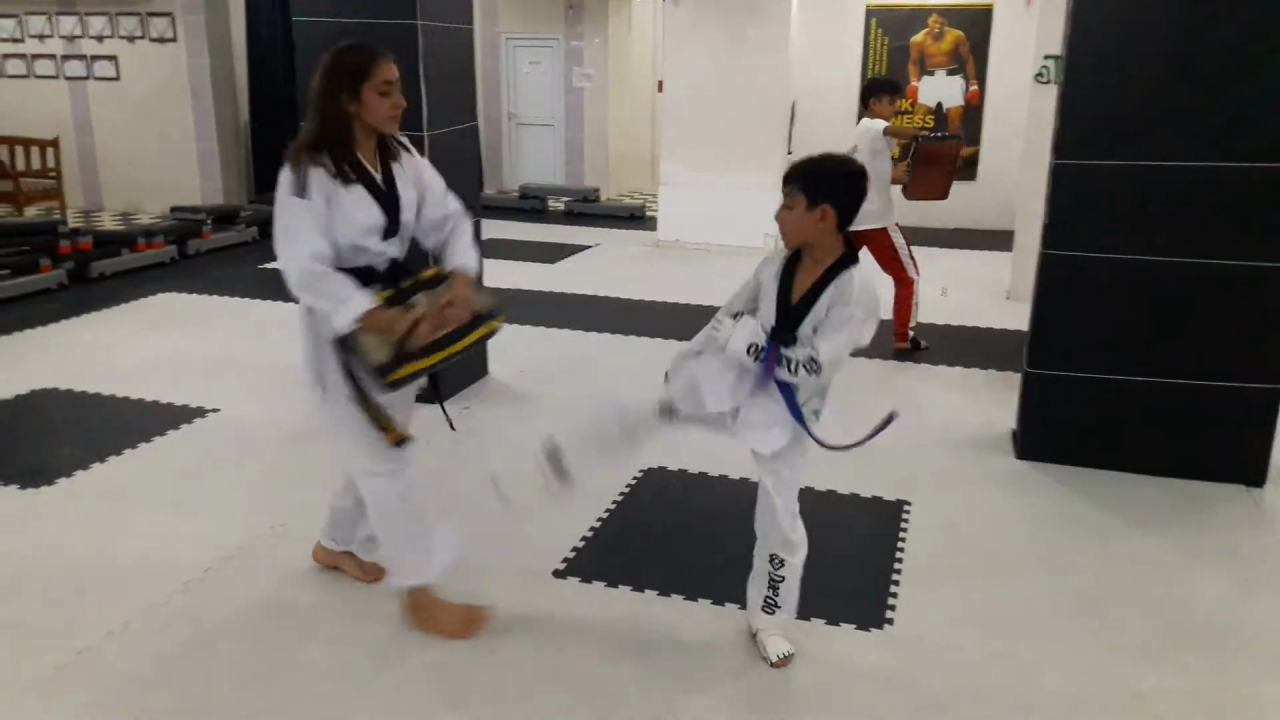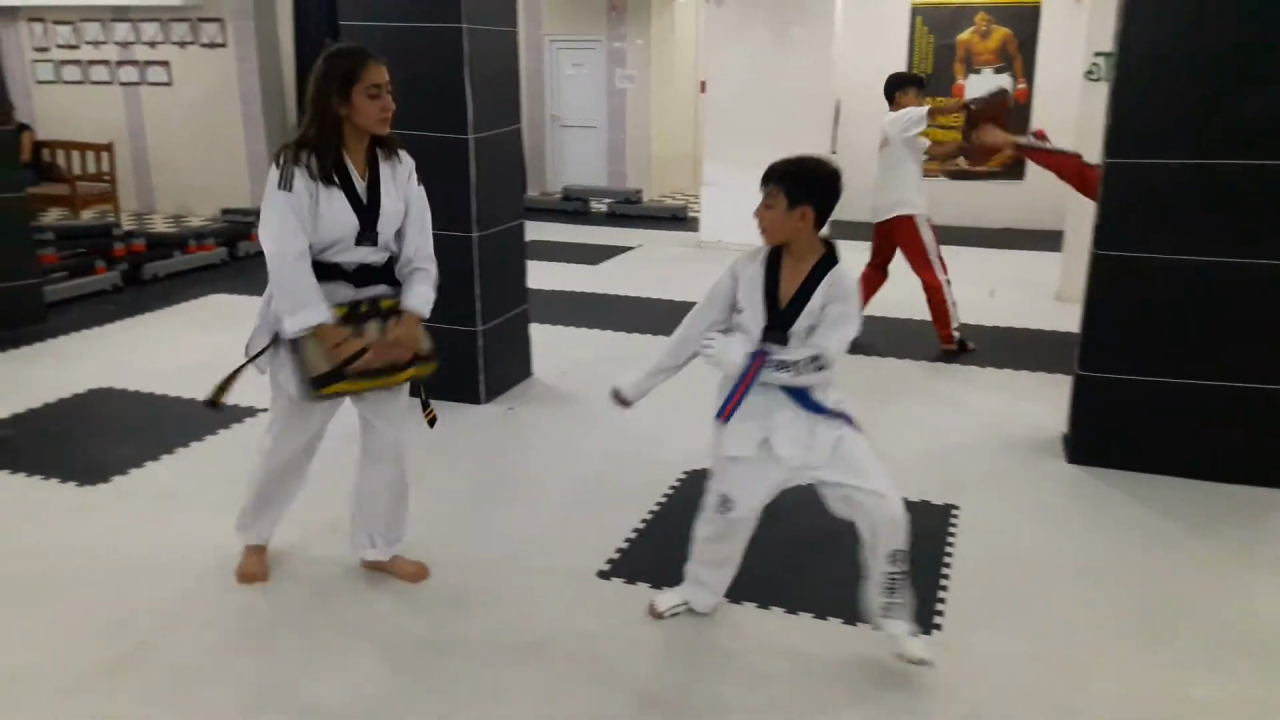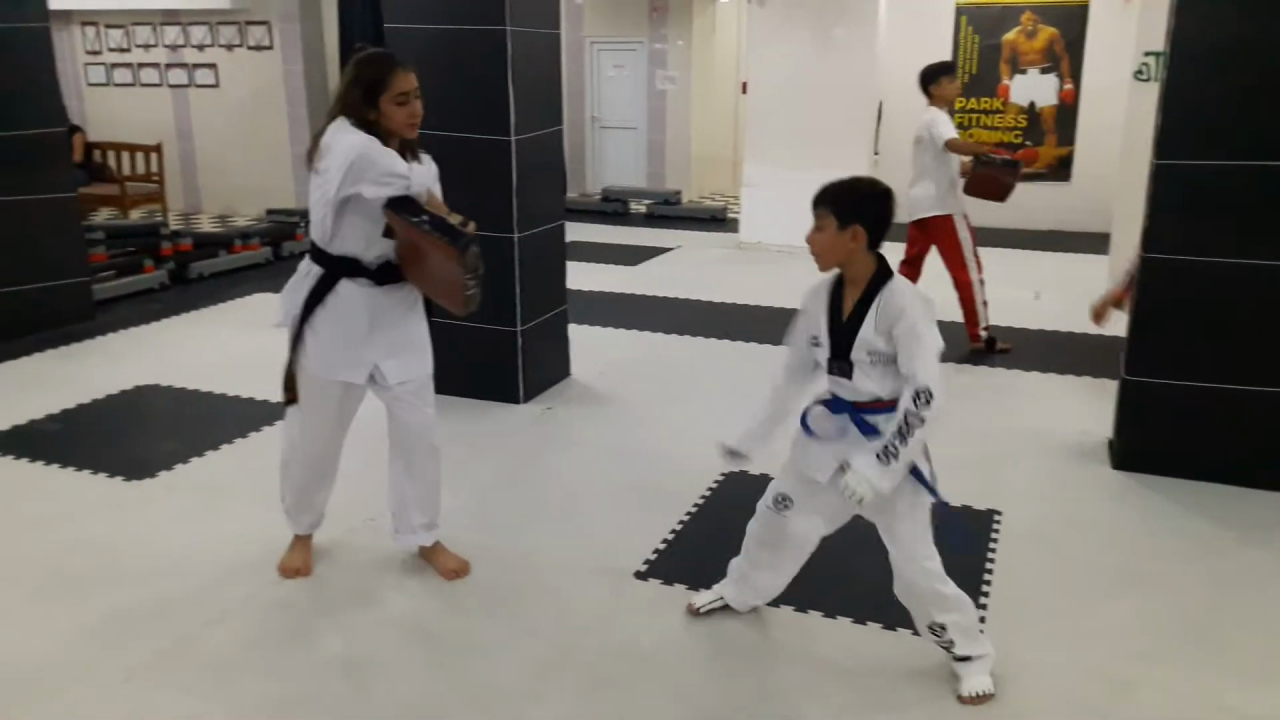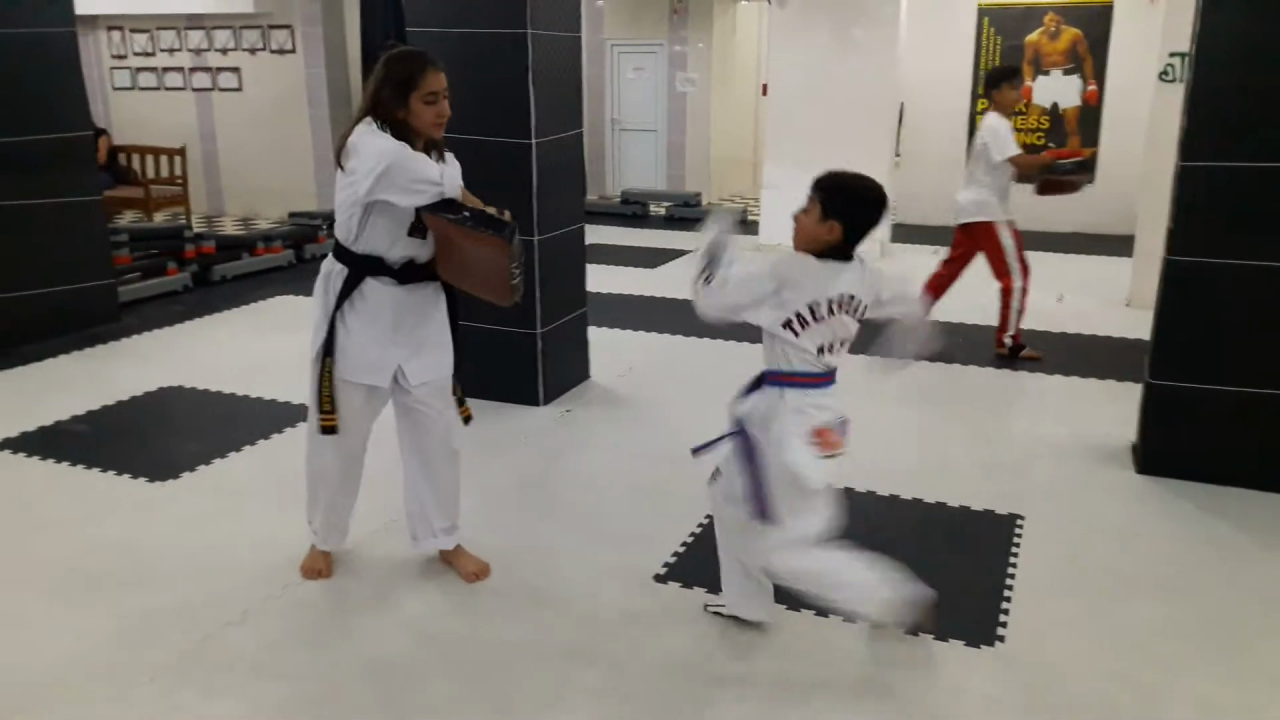
dt=0.3s
person 1, frame 1
left shoulder: (402, 158)
right shoulder: (310, 169)
left elbow: (448, 221)
right elbow: (306, 266)
left wrist: (459, 281)
right wrist: (375, 317)
left hip: (401, 315)
right hip: (347, 325)
left knee: (381, 446)
right knee: (387, 456)
left ankle: (339, 544)
right ankle: (421, 593)
person 1, frame 2
left shoulder: (399, 167)
right shoulder: (298, 166)
left elbow: (418, 255)
right elbow: (286, 257)
left wrist: (409, 319)
right wrist: (324, 329)
right hip: (313, 315)
left knee: (389, 441)
right knee: (291, 438)
left ankle: (380, 548)
right ankle: (255, 536)
person 1, frame 3
left shoulder: (420, 164)
right shoulder: (340, 142)
right elbow: (364, 159)
right wrist: (423, 194)
left hip: (396, 306)
right hip: (334, 306)
left knee: (416, 427)
right knee: (314, 428)
left ankle: (424, 536)
right ankle: (302, 530)
person 1, frame 4
left shoulder: (442, 160)
right shoulder: (367, 142)
right elbow: (394, 166)
right wrist: (458, 194)
left hip: (419, 306)
right hip: (359, 305)
left knee: (435, 431)
right knee: (339, 434)
left ankle: (443, 540)
right ankle: (324, 538)
person 2, frame 1
left shoulder: (858, 291)
right shoulder: (784, 263)
left elbow: (810, 367)
right elbow: (736, 311)
left wrist: (748, 342)
right wrist: (687, 359)
left hip: (786, 409)
right hip: (732, 380)
left knee: (779, 516)
right knee: (647, 413)
left ankle: (767, 616)
right ankle: (571, 455)
person 2, frame 2
left shoulder: (838, 283)
right shoulder: (748, 267)
left elbow: (820, 364)
right elbow: (698, 327)
left wrist: (741, 355)
right wrist: (643, 382)
left hip: (812, 414)
right hip: (751, 411)
left knee: (884, 510)
right knee: (725, 511)
left ankle: (894, 616)
right ankle: (699, 591)
person 2, frame 3
left shoulder: (905, 304)
right shoulder: (824, 296)
left elbow: (925, 395)
right elbow: (798, 367)
left wrist: (879, 463)
right wrist: (754, 433)
left hip: (891, 443)
right hip: (836, 434)
left knee: (916, 571)
right knee: (777, 516)
left ankle: (971, 653)
right ankle: (741, 590)
person 2, frame 4
left shoulder: (788, 273)
right shoulder: (861, 278)
left elbow: (711, 303)
right elbow: (908, 306)
left wrist: (718, 253)
left hip: (785, 415)
right hip: (815, 410)
left knee: (783, 548)
right knee: (729, 495)
left ankle: (898, 601)
right ankle: (745, 601)
person 3, frame 1
left shoulder: (861, 131)
right shoulder: (873, 127)
left elbow: (887, 174)
right elbow: (899, 132)
right hip: (875, 219)
right knee: (906, 275)
right ankle: (904, 336)
person 3, frame 2
left shoulder: (898, 128)
right shoulder: (903, 119)
left elbow: (936, 151)
right elbow: (940, 110)
left wrist: (965, 145)
right wrist: (966, 104)
left hip: (883, 209)
right hip: (905, 209)
left knee: (876, 268)
right knee: (933, 272)
right ankle: (949, 337)
person 3, frame 3
left shoulder: (930, 121)
right shoulder: (937, 118)
right elbow: (956, 145)
right wrist: (990, 152)
left hip: (920, 206)
right hip: (941, 206)
left knee: (909, 267)
right knee: (967, 269)
right ankle: (980, 335)
person 3, frame 4
left shoulder: (992, 124)
right shoulder: (998, 126)
left elbow: (1012, 168)
right elbow: (1021, 163)
left wrist: (1049, 161)
right wrist: (1061, 154)
left hip: (973, 210)
right hip: (988, 212)
left knee: (951, 268)
right knee: (1015, 275)
right ankle: (1008, 340)
